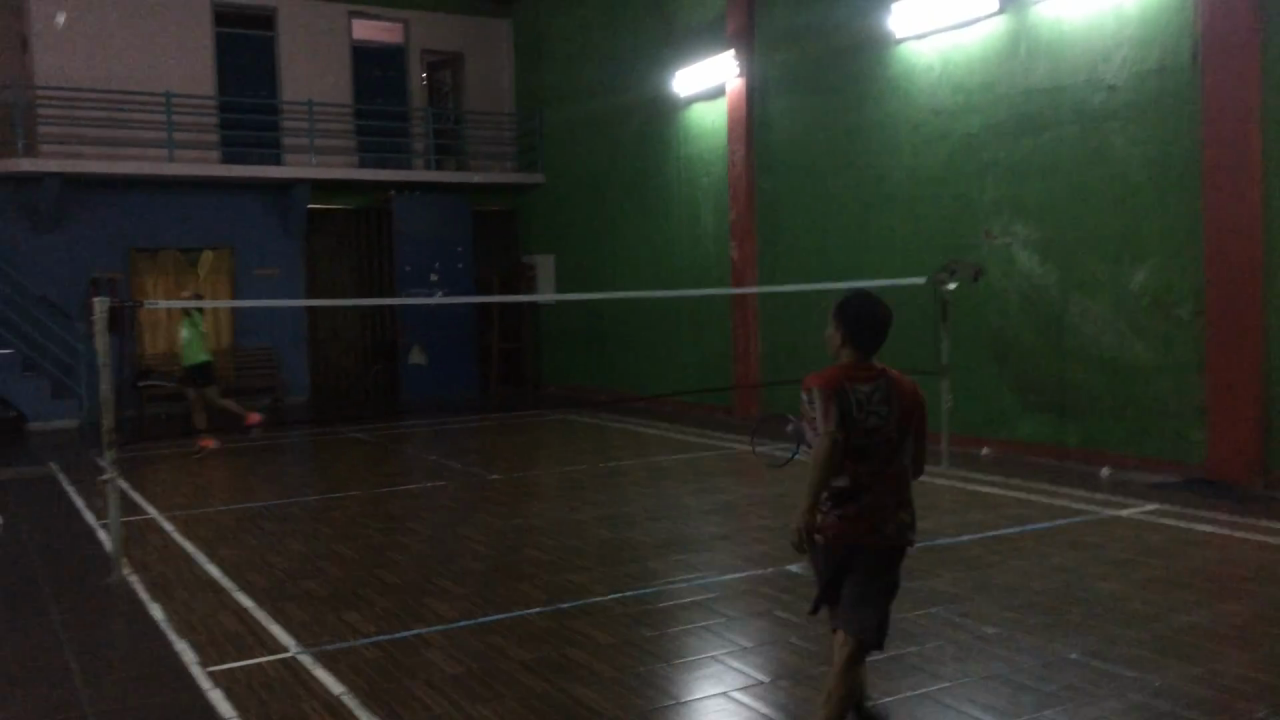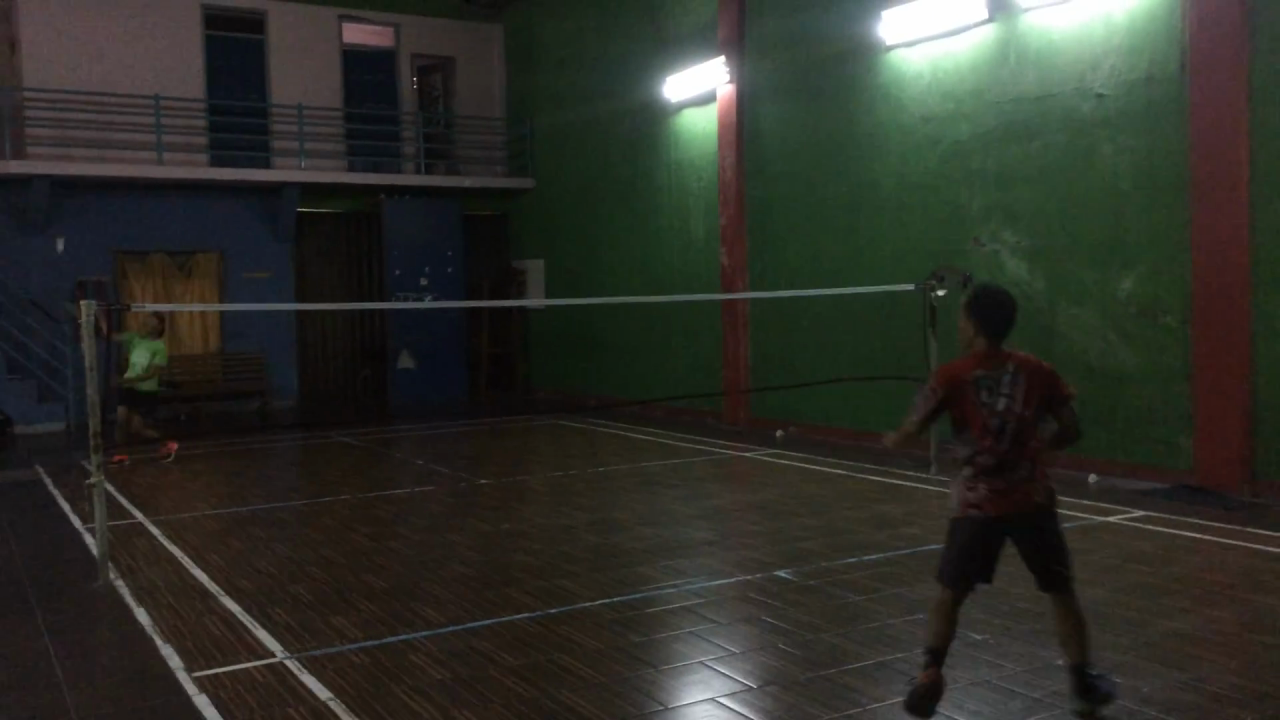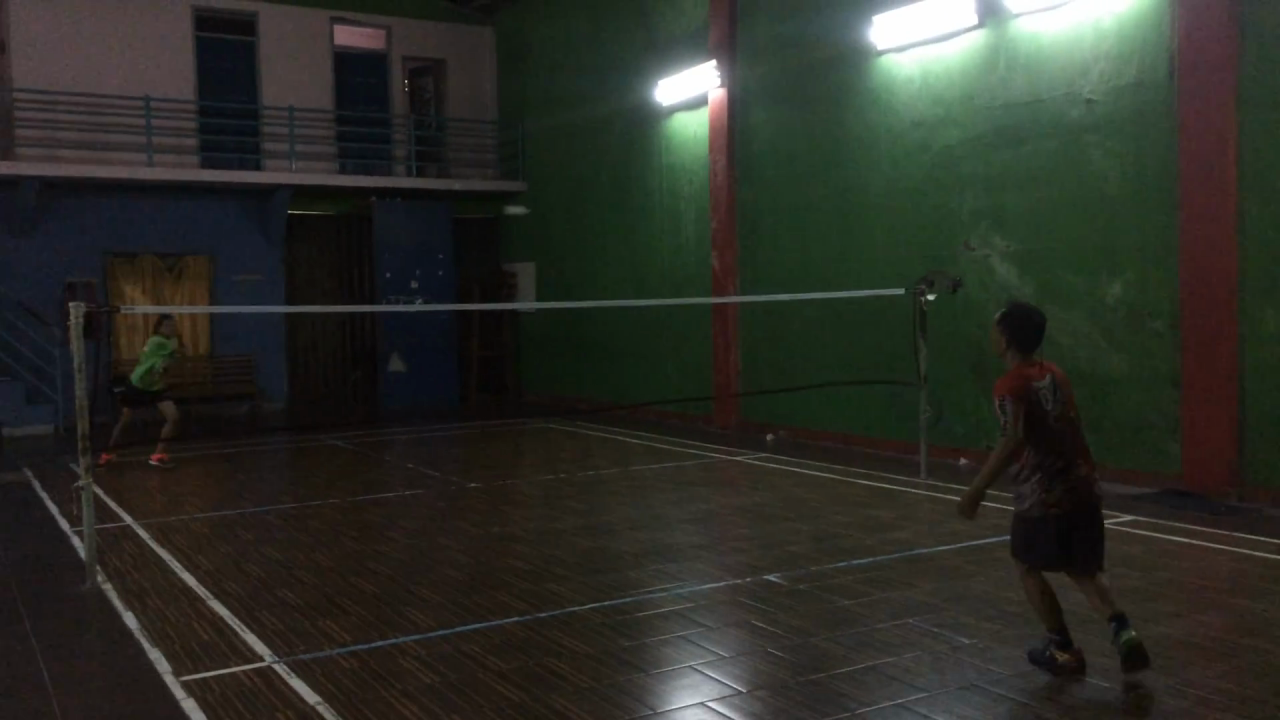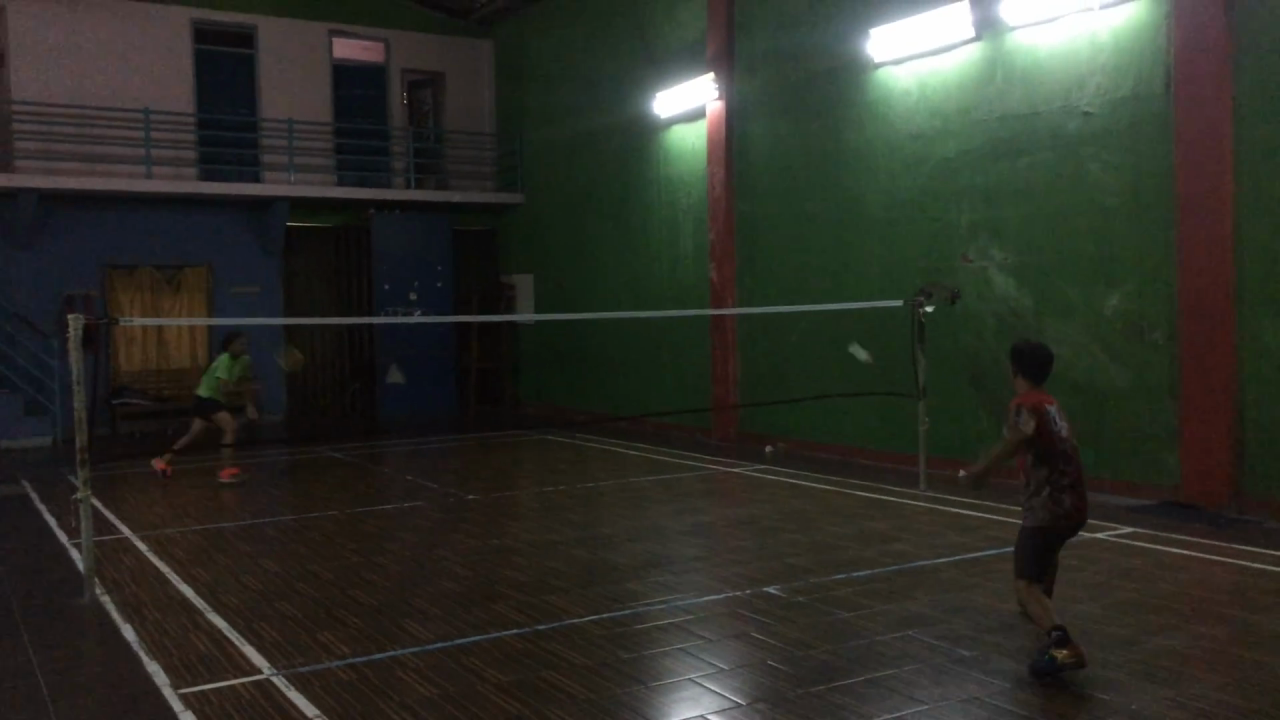
dt=0.4s
person 1, frame 1
left shoulder: (822, 385)
right shoulder: (907, 392)
left elbow: (827, 445)
right elbow: (916, 466)
left wrist: (806, 512)
left hip: (832, 529)
right hip: (887, 531)
left knee: (845, 626)
right knee: (850, 645)
person 1, frame 2
left shoulder: (952, 376)
right shoulder: (1039, 371)
left elbow: (912, 429)
right elbow: (1071, 429)
left wrist: (894, 439)
left hip: (977, 503)
right hip: (1031, 500)
left knee: (949, 593)
right knee: (1061, 592)
left ankle: (930, 674)
right ankle: (1083, 684)
person 1, frame 3
left shoulder: (1011, 385)
right shoulder: (1055, 375)
left elbow: (1013, 441)
left wrist: (977, 488)
left hip: (1043, 497)
right hip: (1083, 490)
left knee: (1028, 568)
right knee: (1088, 572)
left ankle: (1064, 650)
right ankle: (1122, 630)
person 1, frame 4
left shoulder: (1025, 404)
right shoulder: (1050, 404)
left elbow: (1023, 433)
left wrist: (985, 467)
left hip: (1047, 510)
right hip: (1073, 506)
left knee: (1027, 583)
right knee: (1046, 552)
left ankle: (1063, 645)
right ankle: (1043, 612)
